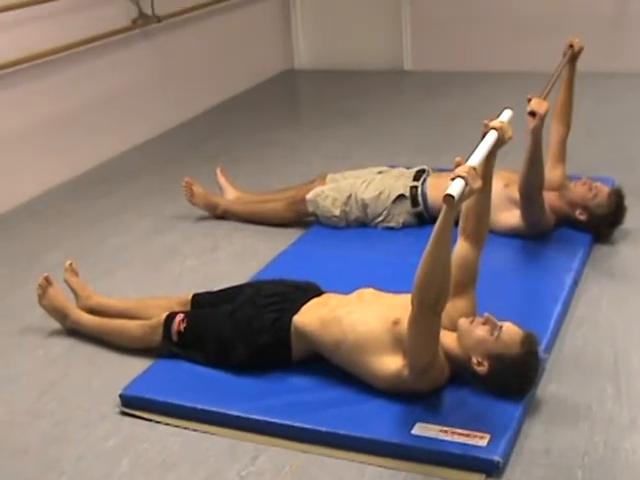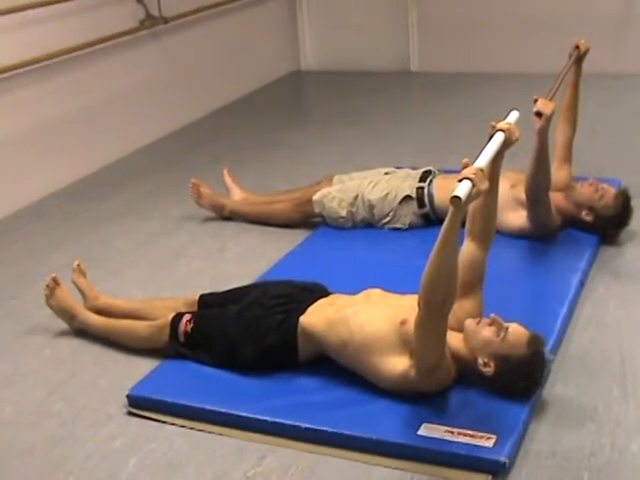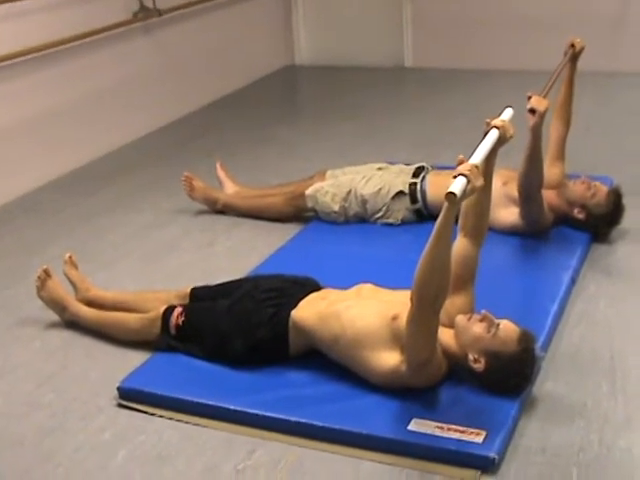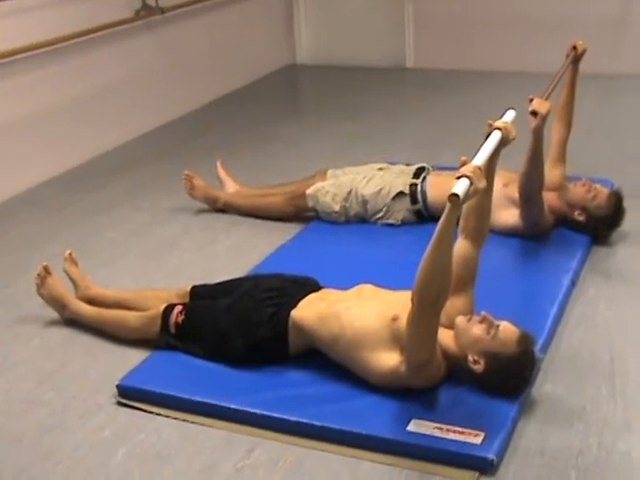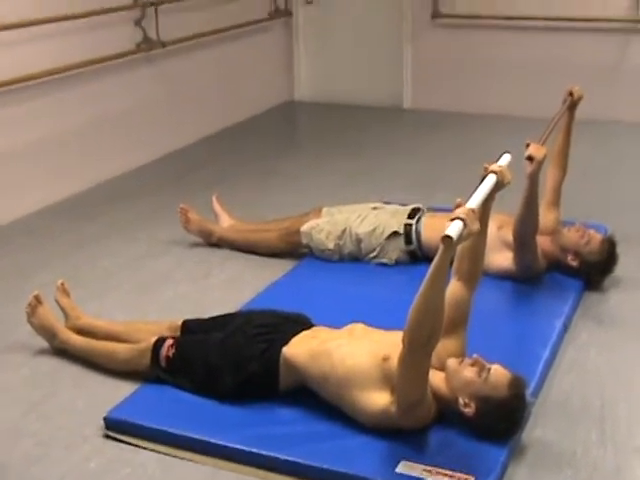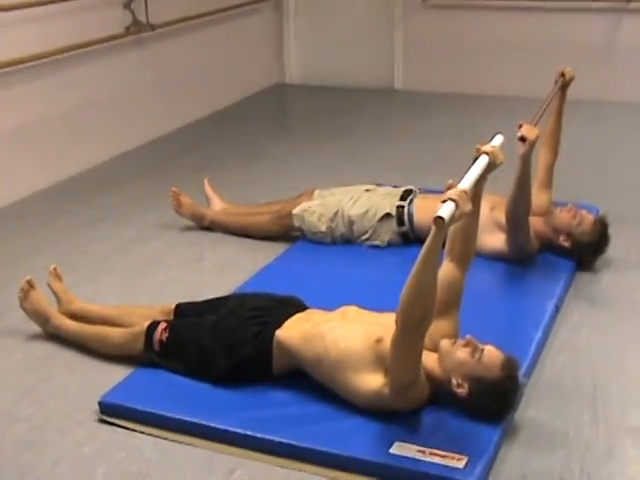
dt=0.3s
person 1, frame 1
left shoulder: (426, 372)
right shoulder: (457, 321)
left elbow: (423, 306)
right elbow: (472, 243)
left wrist: (449, 208)
right wrist: (489, 162)
left hip: (280, 333)
right hip: (308, 296)
left knee: (163, 328)
right knee: (187, 305)
left ankle: (75, 317)
right ankle: (93, 301)
person 1, frame 2
left shoulder: (433, 372)
right shoulder: (464, 323)
left elbow: (430, 306)
right elbow: (478, 245)
left wrist: (456, 209)
right wrist: (496, 161)
left hip: (285, 336)
right hip: (313, 297)
left knee: (171, 330)
right knee: (194, 304)
left ankle: (81, 317)
right ankle: (99, 302)
person 1, frame 3
left shoulder: (424, 367)
right shoulder: (456, 319)
left elbow: (423, 303)
right elbow: (471, 241)
left wrist: (451, 205)
right wrist: (490, 157)
left hip: (277, 328)
right hip: (306, 291)
left knee: (163, 322)
right knee: (186, 297)
left ankle: (74, 309)
right ankle: (92, 294)
person 1, frame 4
left shoulder: (423, 368)
right shoulder: (455, 319)
left elbow: (425, 303)
right elbow: (471, 243)
left wrist: (454, 207)
right wrist: (492, 158)
left hip: (276, 329)
right hip: (306, 291)
left knee: (161, 321)
right knee: (185, 295)
left ankle: (74, 307)
right ankle: (90, 292)
person 1, frame 5
left shoulder: (414, 409)
right shoulder: (447, 360)
left elbow: (415, 345)
right elbow: (464, 286)
left wrist: (447, 250)
right wrist: (485, 204)
left hip: (269, 364)
right hip: (296, 328)
left knee: (152, 354)
right knee: (175, 330)
left ankle: (65, 337)
right ankle: (82, 322)
person 1, frame 6
left shoulder: (406, 390)
right shoulder: (440, 342)
left elbow: (408, 325)
right elbow: (457, 266)
left wrist: (439, 231)
right wrist: (477, 185)
left hip: (260, 348)
right hip: (289, 310)
left knee: (143, 339)
right knee: (167, 313)
left ankle: (56, 322)
right ankle: (73, 307)
person 2, frame 1
left shoulder: (538, 220)
right shoulder: (556, 186)
left elbow: (527, 196)
right elbow: (562, 128)
left wrist: (534, 132)
right wrist: (571, 66)
left hip: (407, 201)
right hip: (416, 176)
left knee: (305, 204)
right knee: (321, 183)
left ankle: (222, 206)
right ankle: (236, 196)
person 2, frame 2
left shoulder: (544, 221)
right shoulder: (563, 187)
left elbow: (534, 195)
right elbow: (567, 133)
left wrist: (540, 133)
right wrist: (576, 69)
left hip: (413, 203)
right hip: (421, 178)
left knee: (312, 206)
right knee: (326, 184)
left ankle: (228, 206)
right ankle: (243, 198)
person 2, frame 3
left shoulder: (537, 218)
right shoulder: (555, 185)
left elbow: (526, 192)
right elbow: (562, 129)
left wrist: (533, 130)
right wrist: (572, 67)
left hip: (406, 198)
right hip: (416, 173)
left knee: (304, 200)
right knee: (320, 179)
left ankle: (221, 200)
right ankle: (236, 192)
person 2, frame 4
left shoulder: (536, 220)
right shoulder: (556, 186)
left elbow: (528, 194)
right elbow: (562, 132)
left wrist: (535, 132)
right wrist: (574, 69)
left hip: (407, 198)
right hip: (415, 175)
left knee: (304, 201)
right knee: (320, 178)
left ankle: (222, 199)
right ankle: (236, 191)
person 2, frame 5
left shoulder: (529, 263)
right shoulder: (549, 228)
left elbow: (521, 238)
right elbow: (558, 177)
left wrist: (530, 177)
right wrist: (570, 114)
left hip: (401, 238)
right hip: (411, 215)
left knee: (300, 236)
right knee: (314, 217)
left ankle: (218, 233)
right ankle: (231, 226)
person 2, frame 6
left shoulder: (522, 244)
right shoulder: (542, 209)
left elbow: (514, 218)
right elbow: (549, 157)
left wrist: (522, 158)
right wrist: (562, 94)
left hip: (393, 219)
right hip: (401, 197)
left knee: (291, 219)
right knee: (306, 198)
left ankle: (209, 216)
right ankle: (221, 209)
